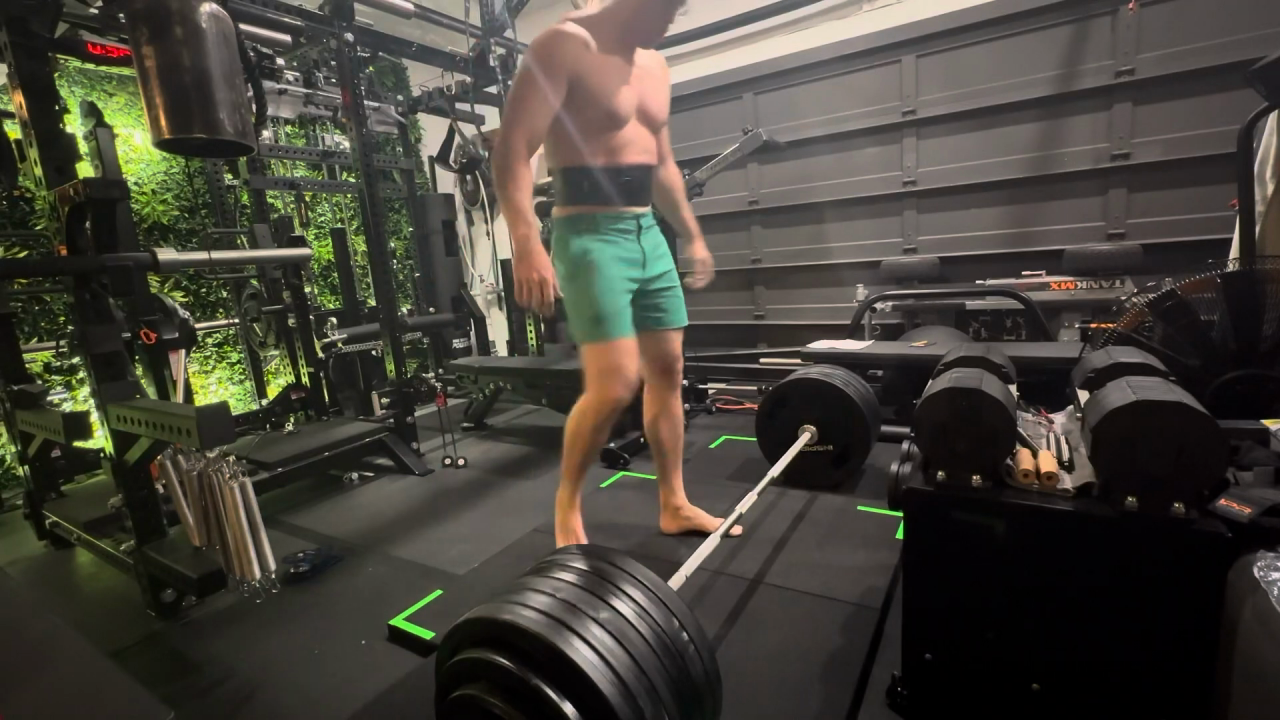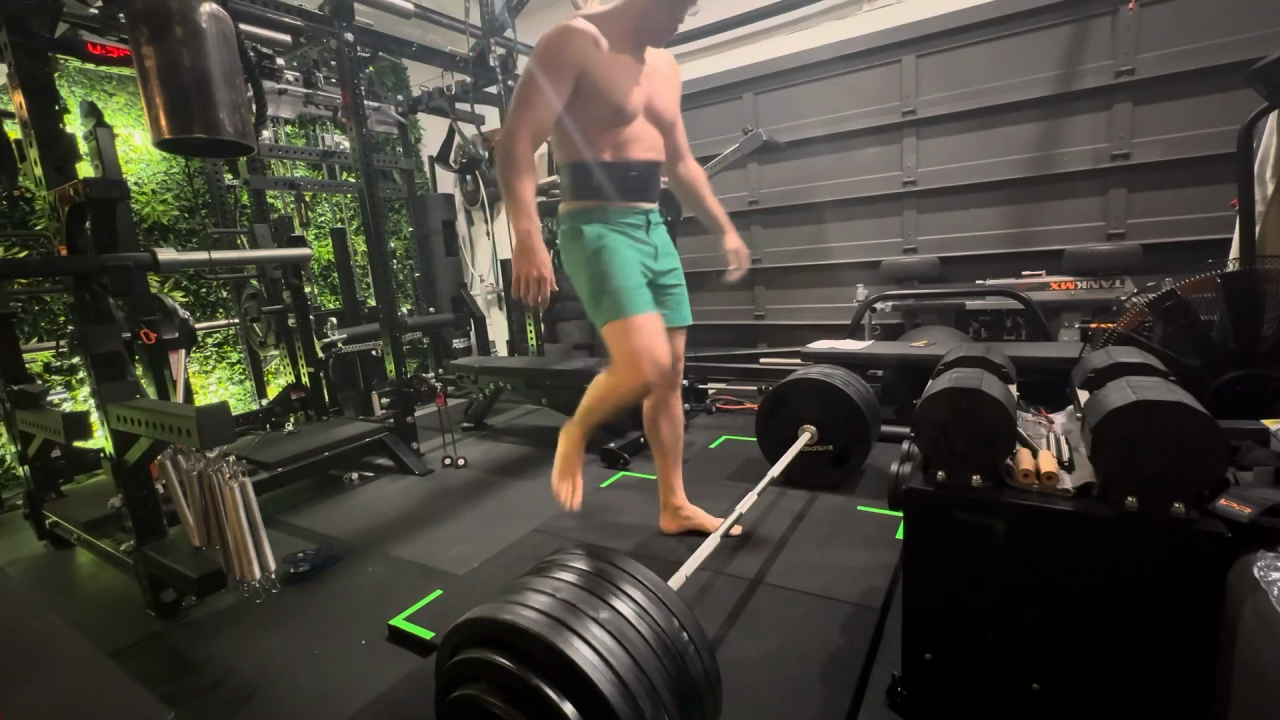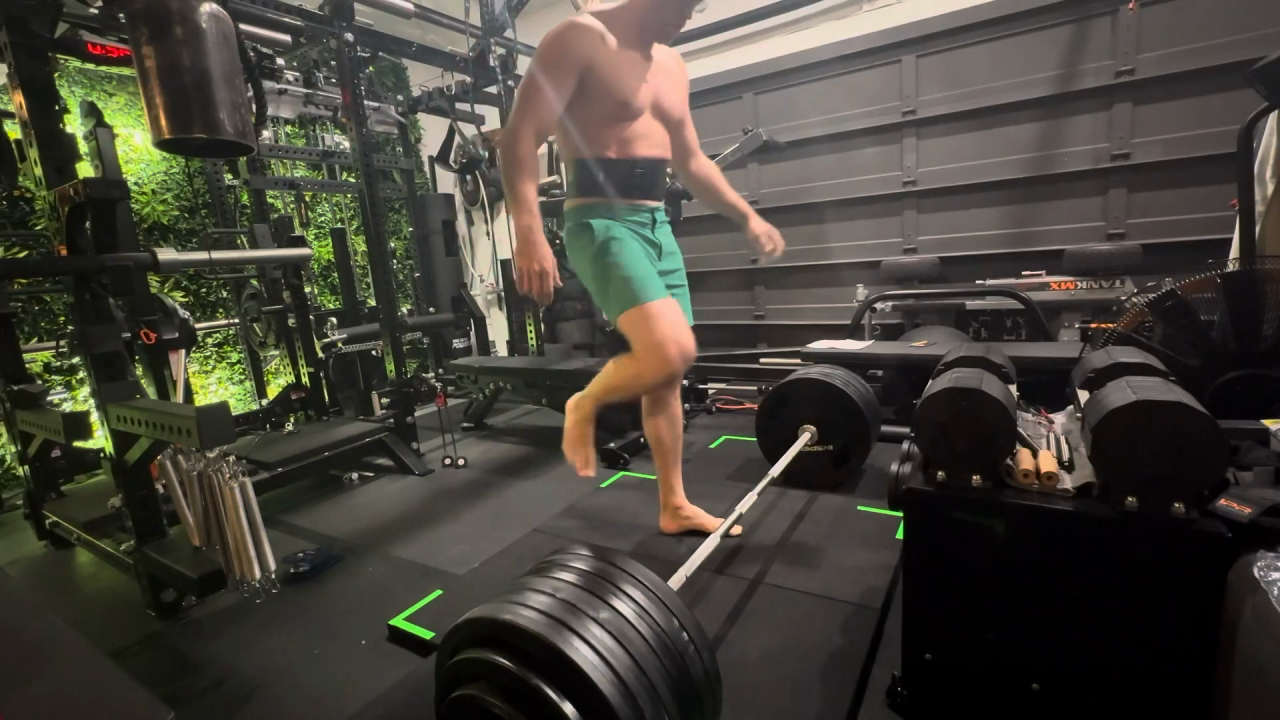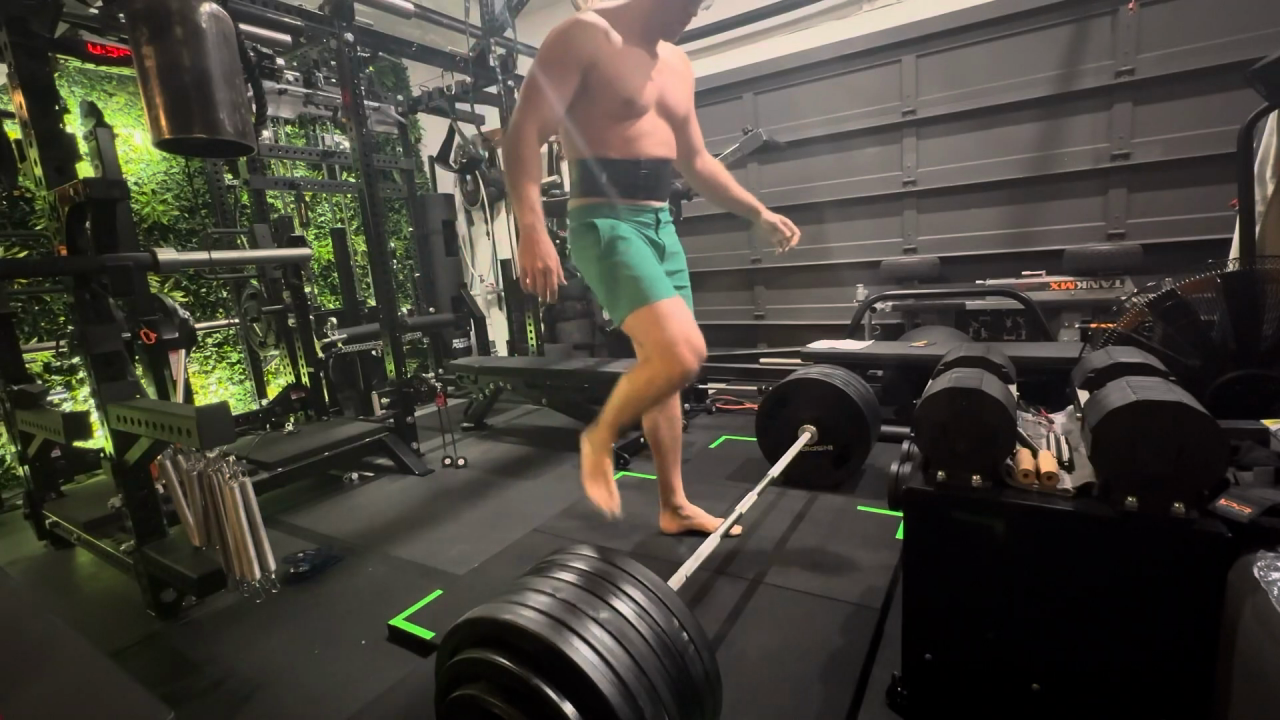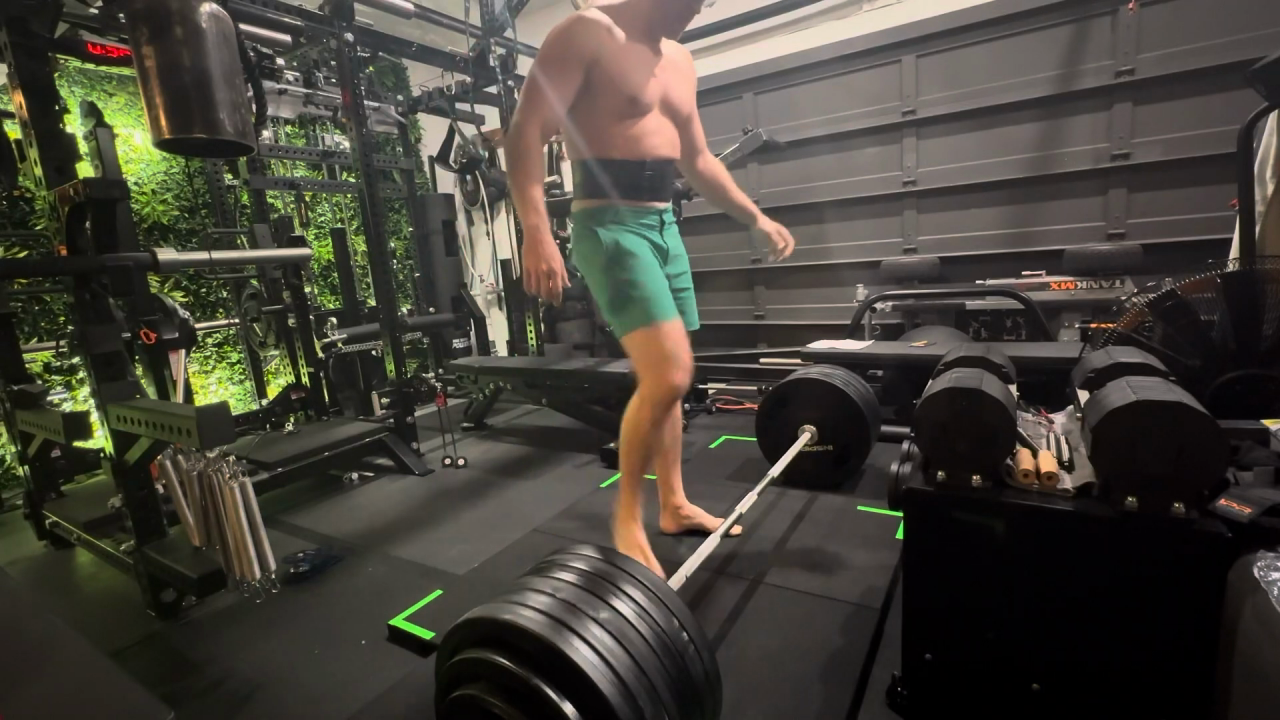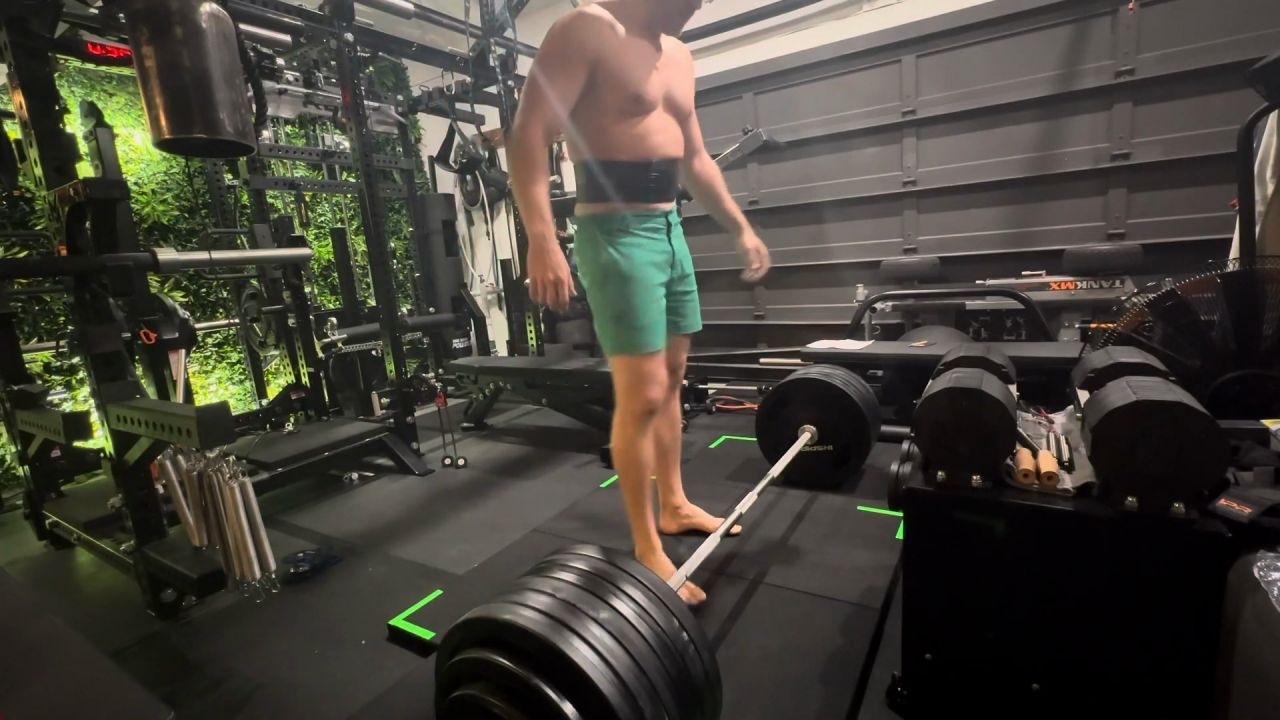
dt=0.1s
person 1, frame 1
left shoulder: (654, 66)
right shoulder: (565, 48)
right elbow: (512, 149)
left wrist: (694, 237)
right wrist: (528, 244)
left hip: (646, 233)
right hip: (589, 235)
left knee: (668, 374)
right knee: (616, 384)
left ankle: (674, 507)
right ankle: (568, 500)
person 1, frame 2
left shoulder: (664, 66)
right shoulder: (574, 43)
left elbow: (681, 162)
right elbow: (517, 143)
left wrist: (725, 229)
right wrist: (528, 239)
left hip: (654, 228)
right hip: (597, 228)
left knee: (669, 374)
right knee: (646, 366)
left ankle: (675, 506)
right ankle: (579, 430)
person 1, frame 3
left shoulder: (672, 66)
left elbow: (690, 160)
right elbow: (519, 136)
left wrist: (747, 219)
right wrist: (529, 232)
left hip: (656, 227)
right hip: (602, 224)
left knee: (665, 365)
right knee: (671, 354)
left ankle: (674, 505)
right ankle: (586, 409)
person 1, frame 4
left shoulder: (677, 64)
left elbow: (696, 160)
right elbow: (523, 135)
left wrist: (760, 213)
right wrist: (532, 230)
left hip: (661, 226)
right hip: (606, 224)
left knee: (670, 365)
right knee: (683, 355)
left ankle: (674, 505)
right ankle: (602, 433)
person 1, frame 5
left shoulder: (678, 59)
left elbow: (698, 159)
right elbow: (524, 135)
left wrist: (755, 217)
right wrist: (536, 233)
left hip: (665, 230)
right hip: (610, 230)
left knee: (673, 376)
right knee: (667, 377)
left ankle: (674, 504)
right ankle: (627, 513)
person 1, frame 6
left shoulder: (678, 56)
right elbow: (527, 138)
left wrist: (741, 227)
right wrist: (542, 240)
left hip: (669, 231)
right hip: (614, 235)
left knee: (671, 380)
right knee: (644, 394)
left ankle: (674, 505)
right ankle: (643, 545)
